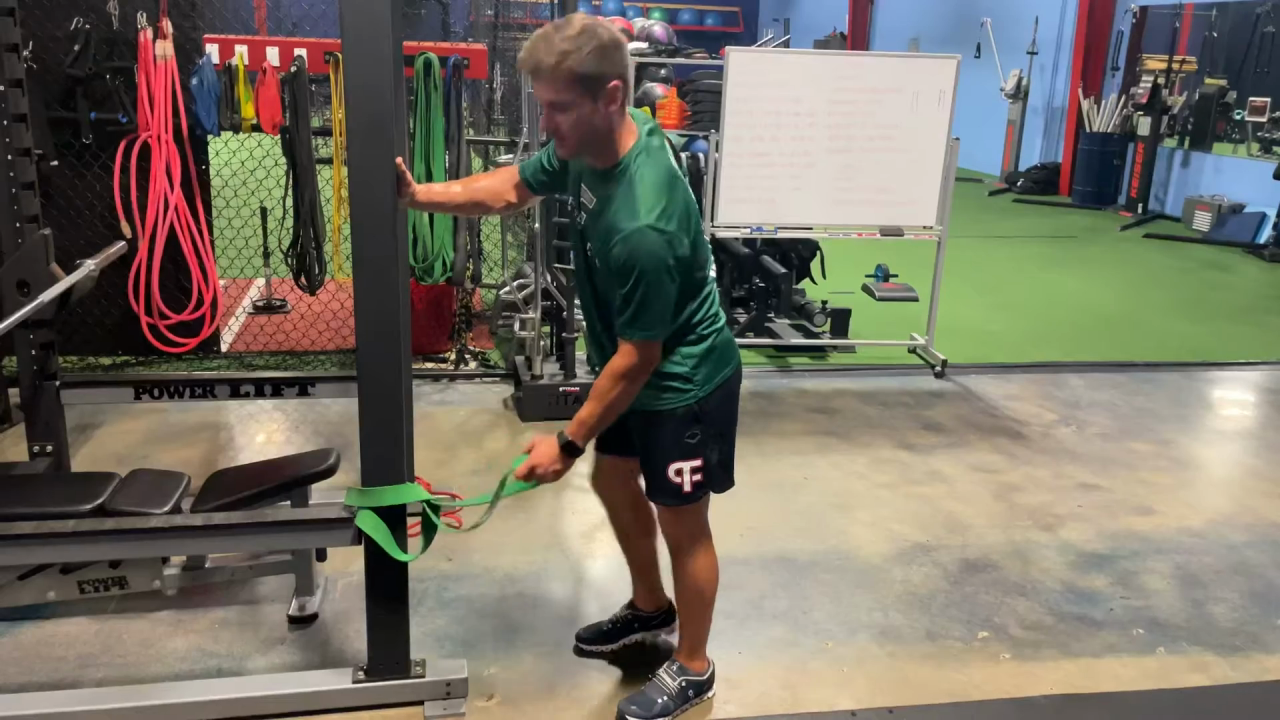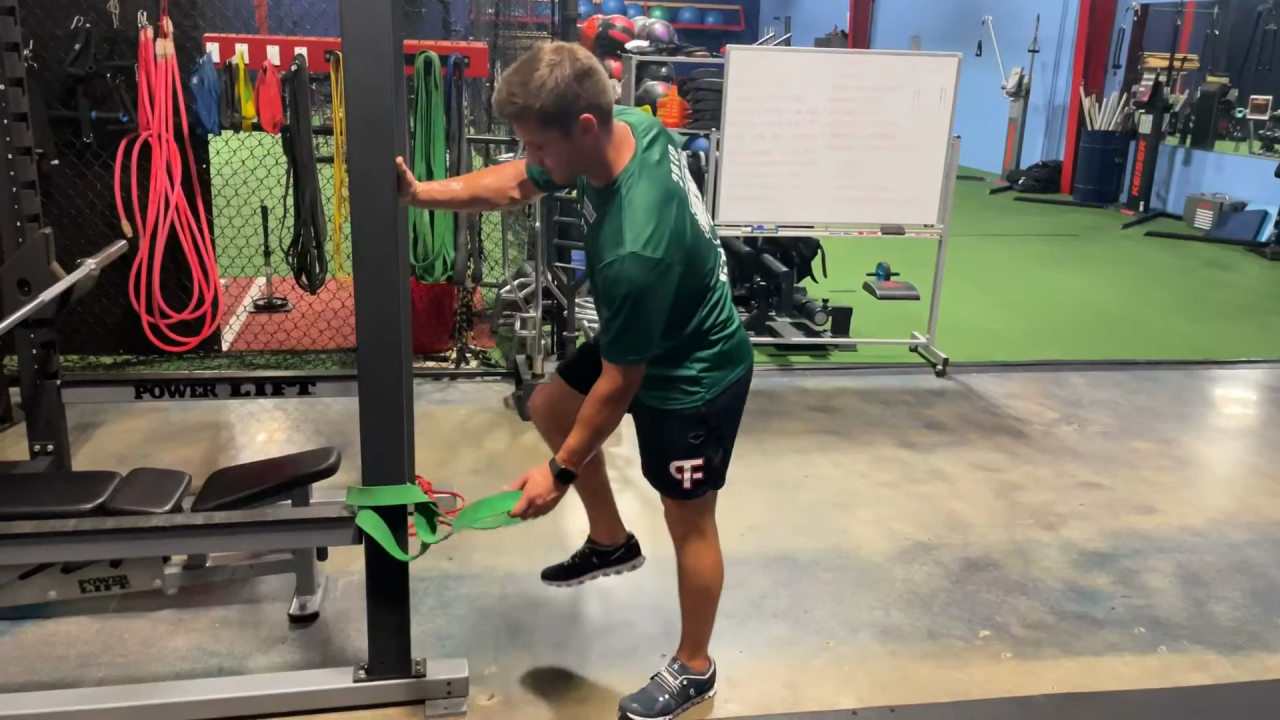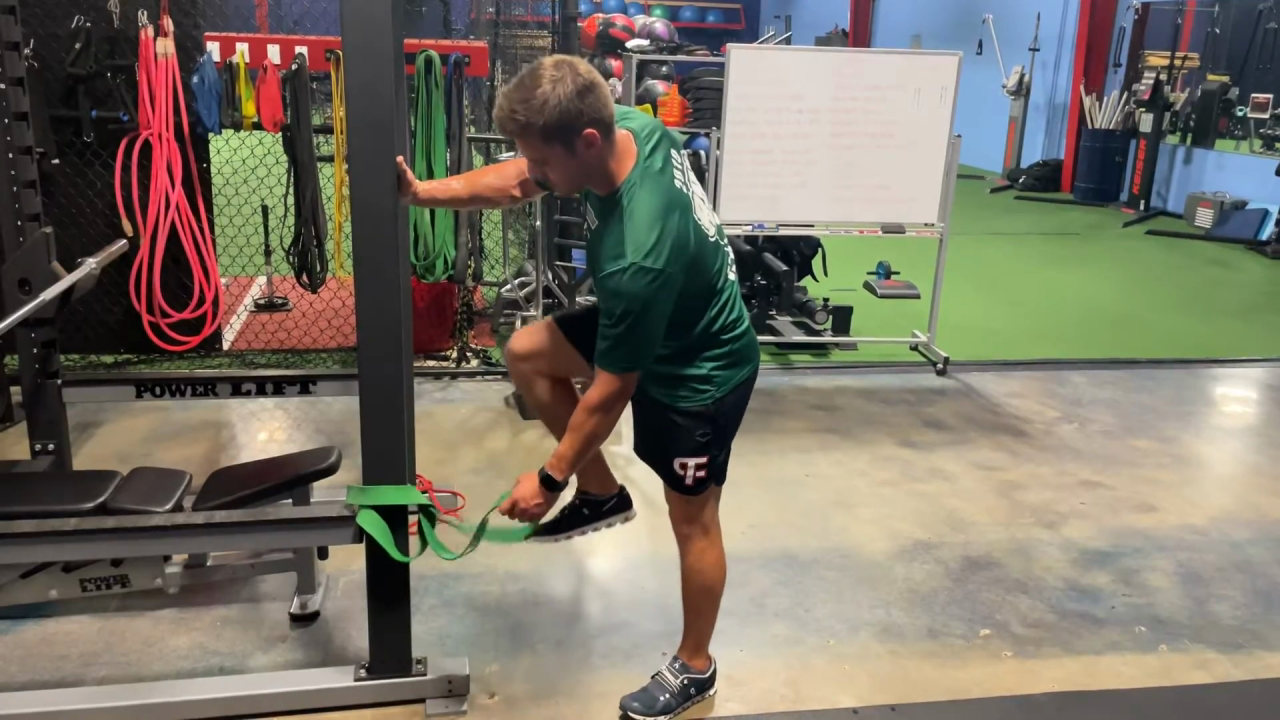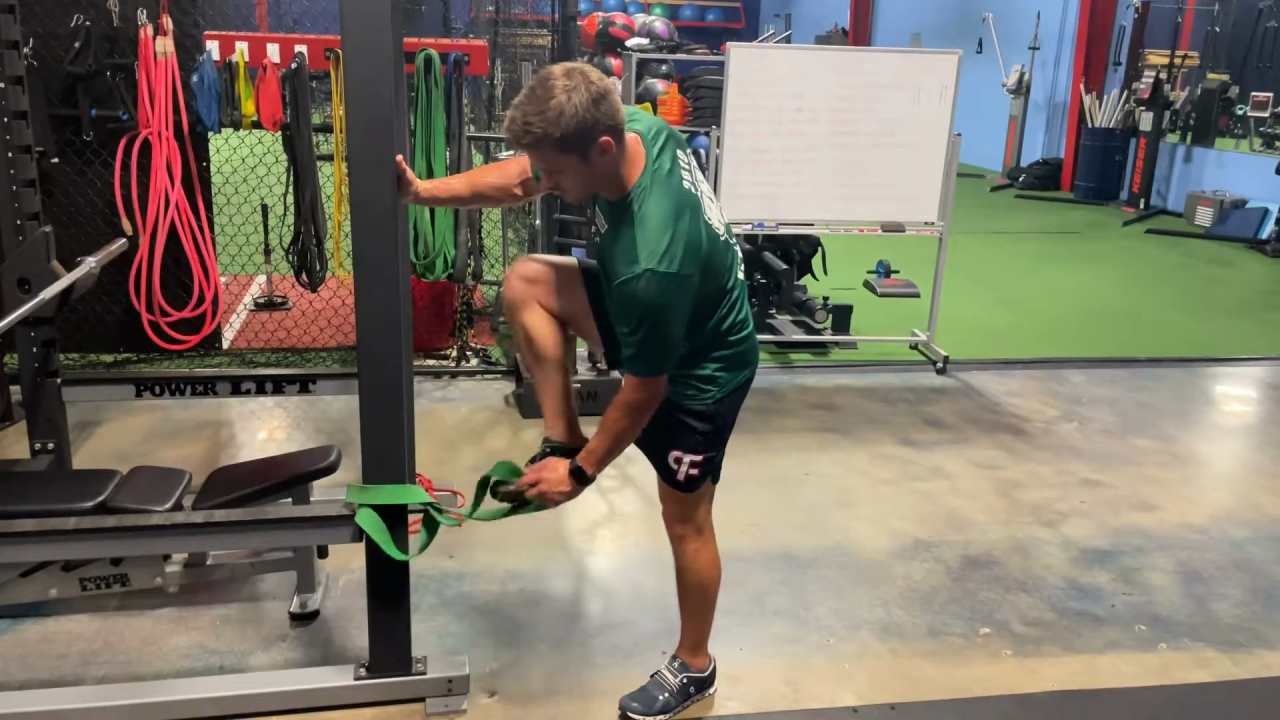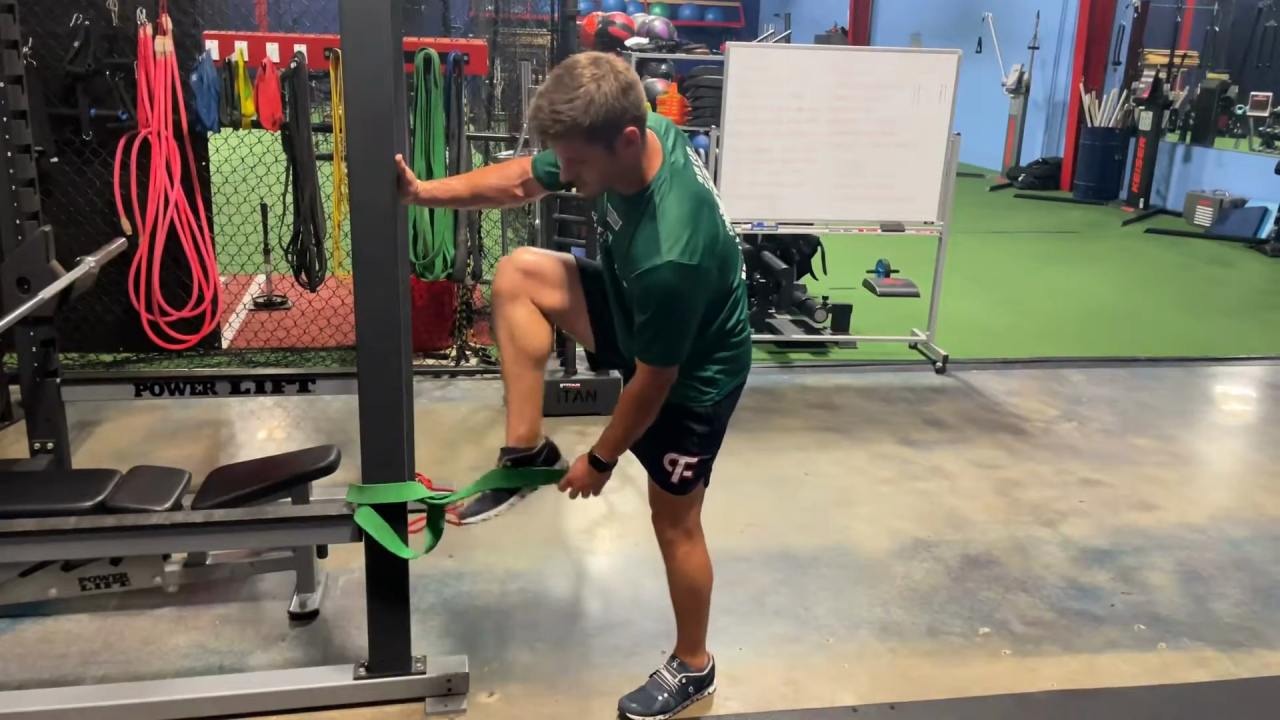
dt=0.4s
person 1, frame 1
left shoulder: (643, 226)
right shoulder: (590, 143)
left elbow: (637, 358)
right elbow: (511, 188)
left wrist: (570, 443)
right wrist: (419, 194)
left hip: (684, 379)
right hip: (640, 362)
left knee: (683, 524)
right knee: (617, 488)
right ankle: (650, 606)
person 1, frame 2
left shoulder: (634, 250)
right shoulder: (628, 126)
left elbow: (619, 384)
right elbow: (516, 184)
left wrist: (560, 473)
right wrist: (422, 193)
left hip: (695, 373)
right hip: (649, 336)
left knee: (688, 521)
right knee: (546, 407)
right ankle: (610, 539)
person 1, frame 3
left shoulder: (637, 259)
right shoulder: (628, 126)
left elbow: (612, 390)
right elbow: (515, 184)
left wrist: (550, 478)
right wrist: (425, 192)
left hip: (700, 369)
right hip: (656, 327)
left knee: (691, 520)
right knee: (525, 353)
right ankle: (600, 492)
person 1, frame 4
left shoulder: (652, 263)
right shoulder: (631, 128)
left elbow: (643, 392)
right elbow: (518, 179)
left wrist: (581, 474)
right wrist: (425, 190)
left hip: (700, 368)
right hip: (657, 322)
left knee: (684, 519)
right knee: (526, 280)
left ankle: (693, 666)
right ankle: (560, 440)
person 1, frame 5
left shoulder: (671, 255)
right shoulder: (633, 135)
left elbow: (655, 378)
right elbow: (521, 180)
left wrist: (599, 462)
right wrist: (424, 190)
left hip: (693, 373)
right hip: (637, 315)
left knee: (673, 520)
right knee: (518, 272)
left ankle: (693, 666)
right ankle: (524, 450)
